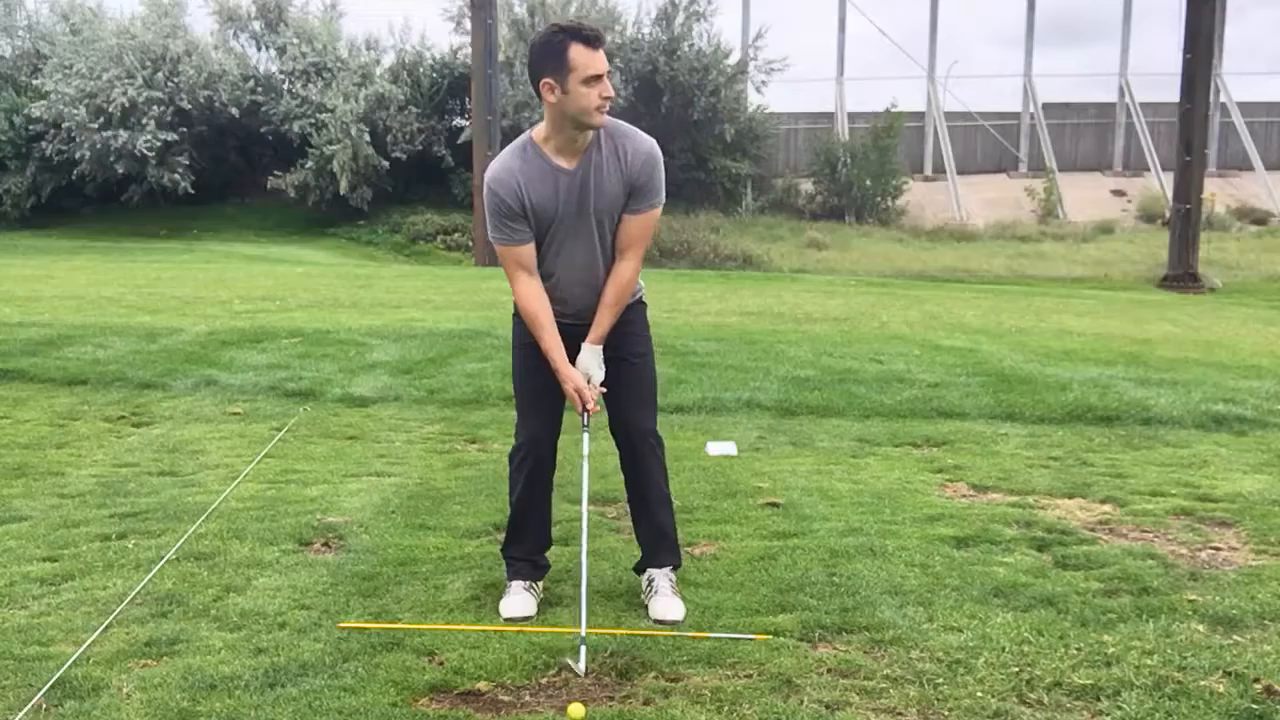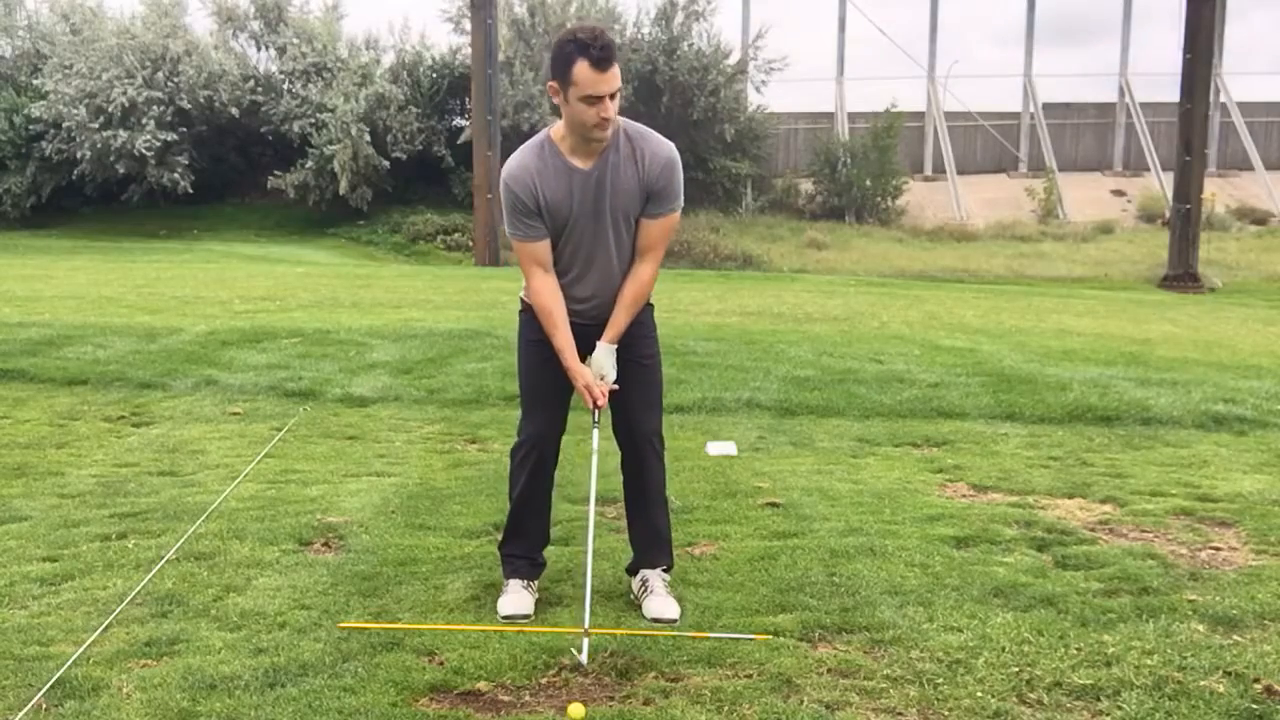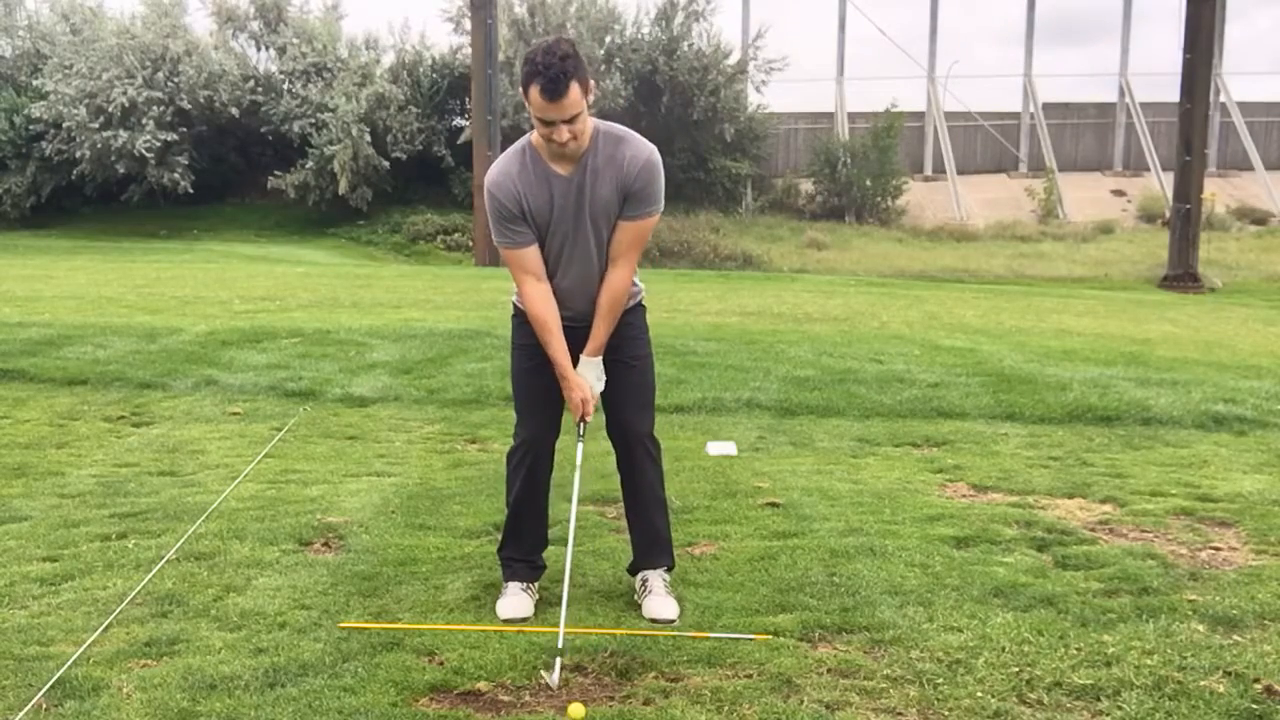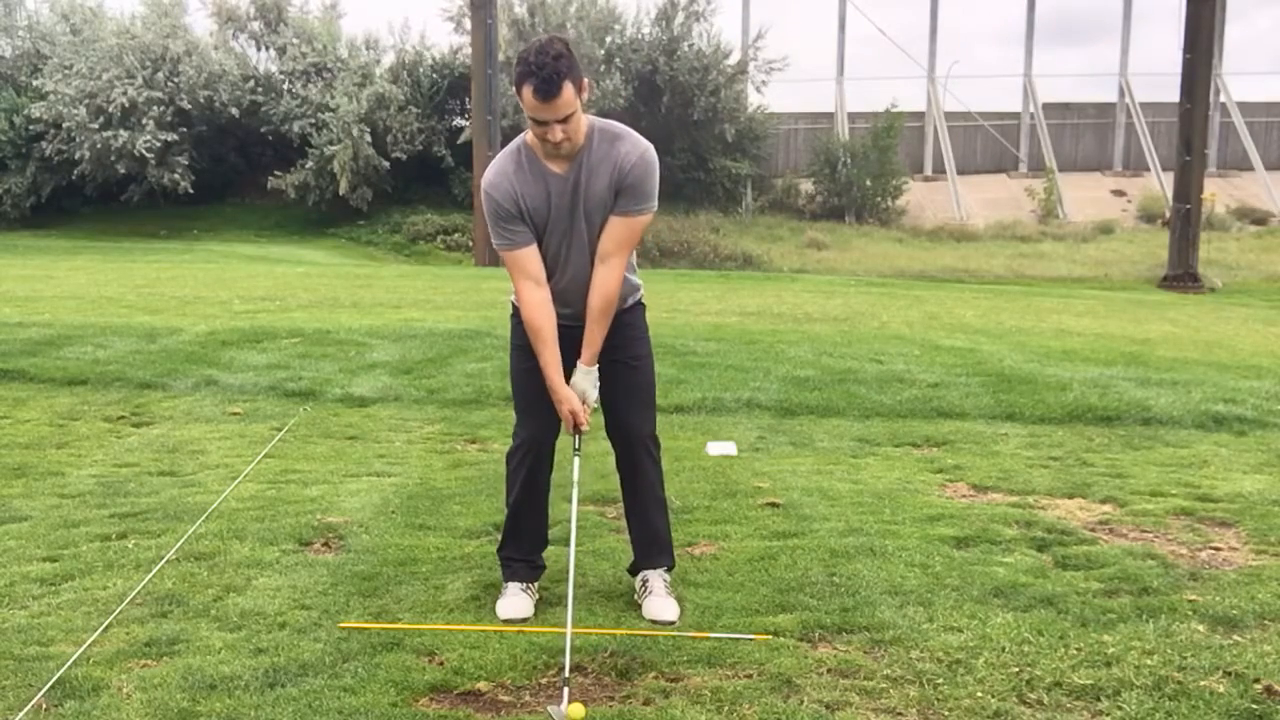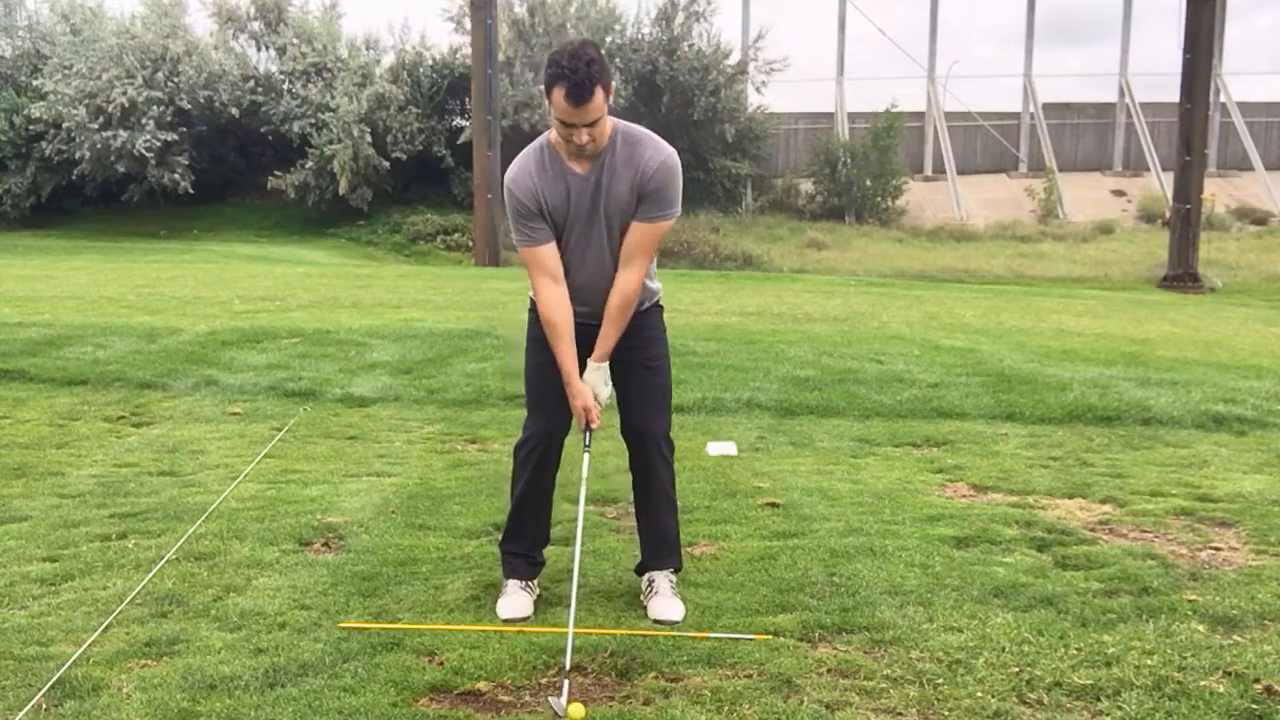
dt=0.5s
person 1, frame 1
left shoulder: (639, 153)
right shoulder: (506, 176)
left elbow: (628, 260)
right elbow: (524, 278)
left wrist: (593, 348)
right wrist: (561, 366)
left hip: (620, 317)
right hip: (542, 323)
left knee: (640, 439)
right knee: (533, 446)
left ankle: (659, 569)
right ankle: (524, 571)
person 1, frame 2
left shoulder: (657, 157)
right shoulder: (523, 172)
left elbow: (647, 260)
right elbow: (539, 274)
left wrist: (609, 346)
right wrist: (573, 364)
left hip: (628, 321)
right hip: (548, 321)
left knee: (643, 441)
right knee: (536, 441)
left ankle: (651, 569)
right ankle: (520, 570)
person 1, frame 3
left shoulder: (637, 159)
right shoulder: (505, 179)
left elbow: (622, 266)
right elbow: (532, 282)
left wrist: (593, 359)
right wrist: (567, 375)
left hip: (619, 319)
right hip: (540, 324)
left knee: (636, 440)
right knee: (532, 444)
left ankle: (652, 569)
right ankle: (520, 572)
person 1, frame 4
left shoulder: (632, 156)
right shoulder: (502, 180)
left elbow: (610, 266)
right elbow: (531, 285)
left wrist: (589, 365)
right wrist: (556, 384)
left hip: (618, 316)
right hip: (540, 321)
left knee: (637, 440)
right knee: (532, 443)
left ankle: (652, 570)
right ankle: (520, 572)
person 1, frame 5
left shoulder: (655, 161)
right shoulder: (524, 176)
left elbow: (632, 269)
right elbow: (549, 282)
left wrist: (602, 362)
right wrist: (572, 381)
left hip: (635, 318)
right hip: (556, 319)
left knee: (650, 440)
right knee: (539, 439)
left ankle: (659, 570)
right ankle: (520, 569)
